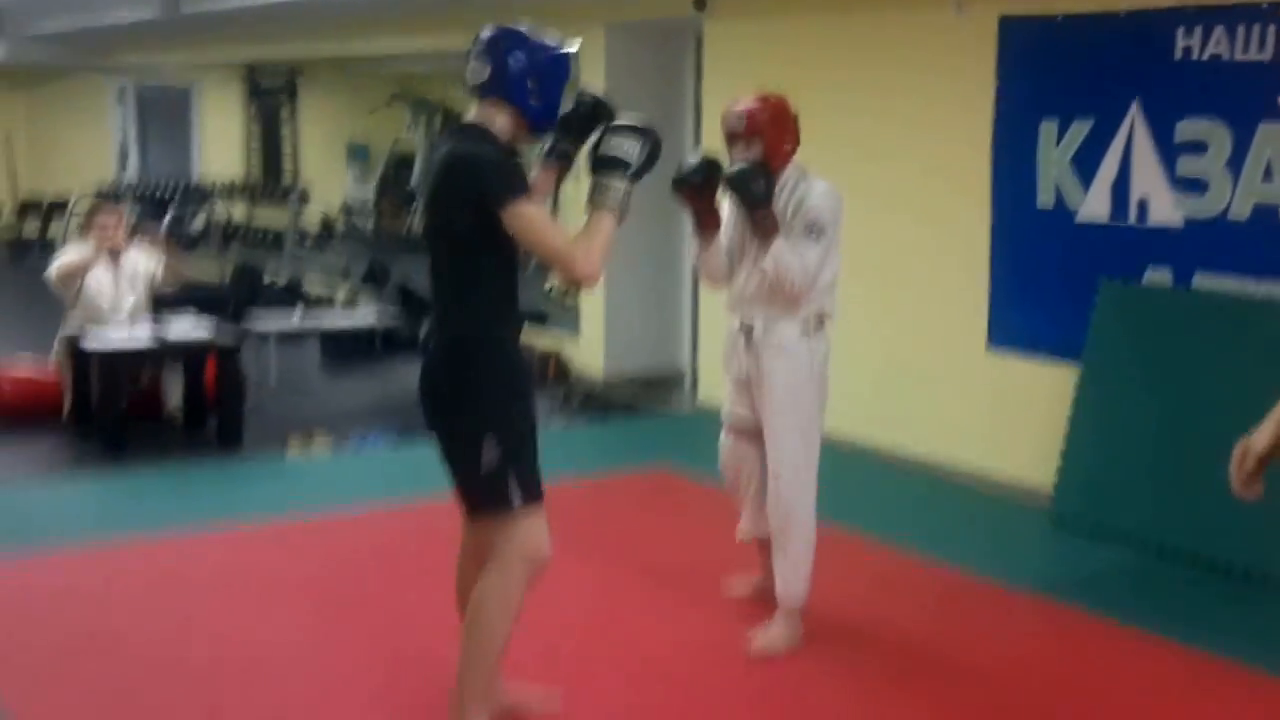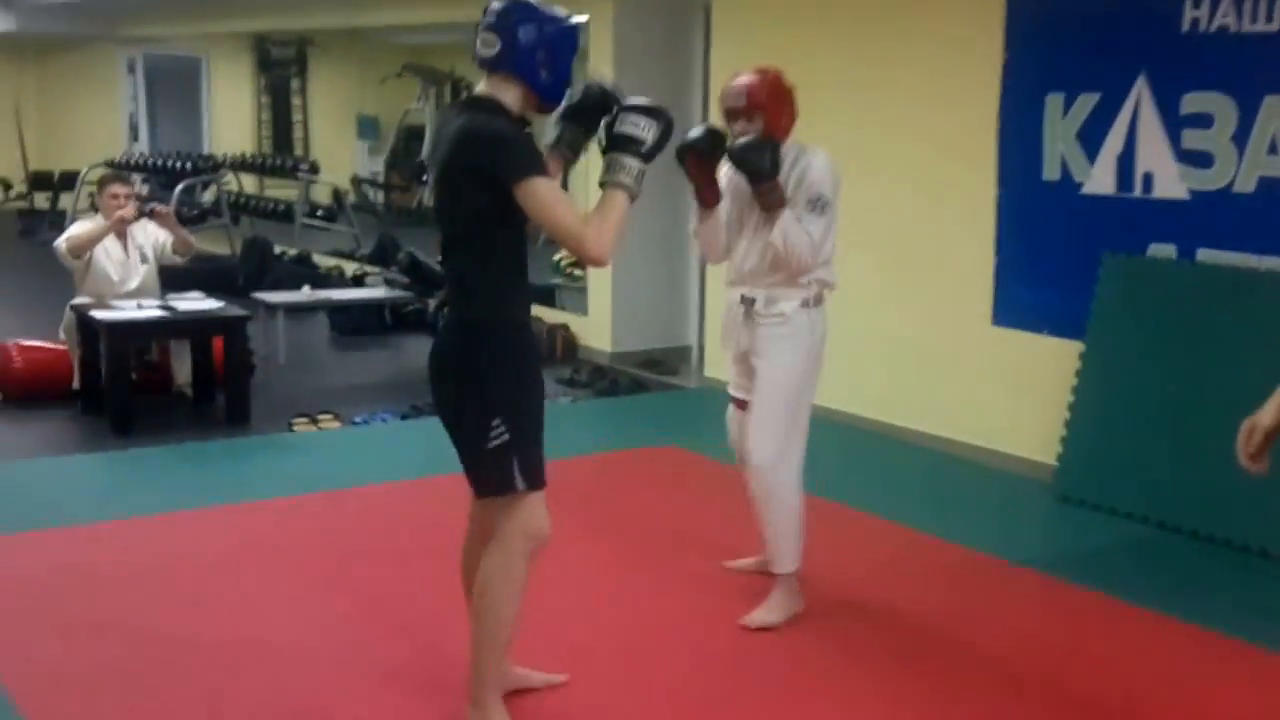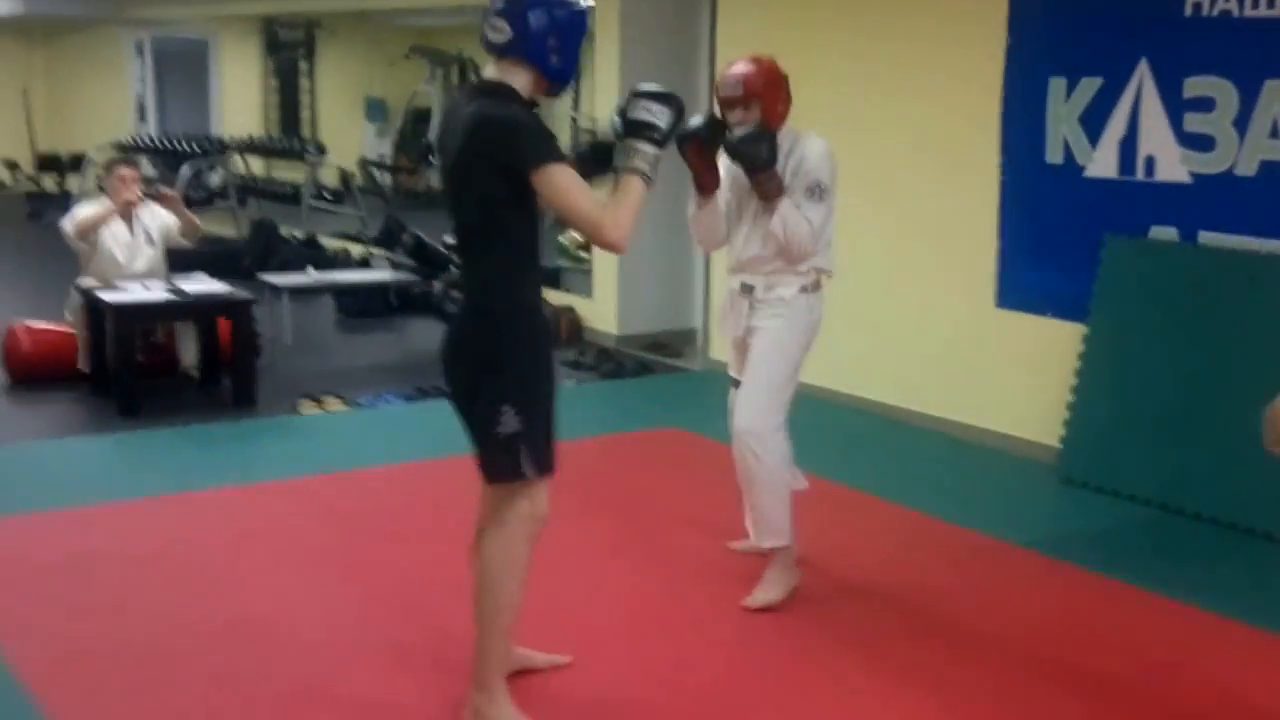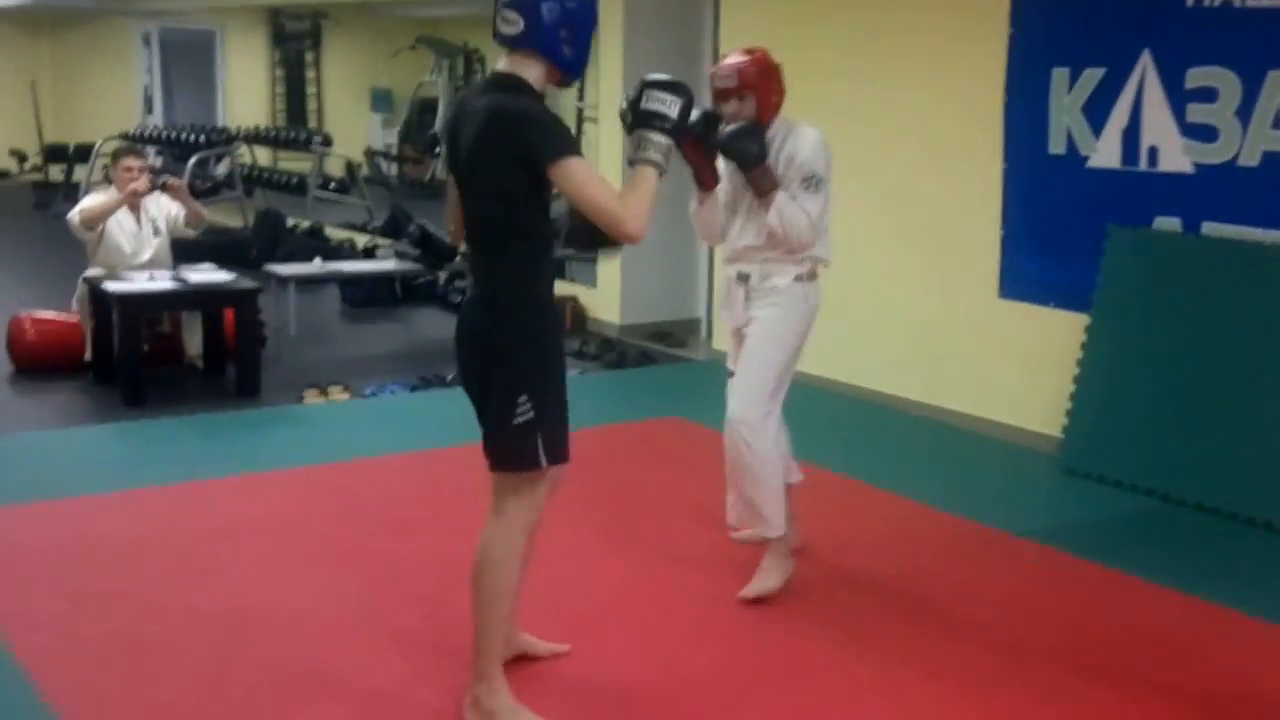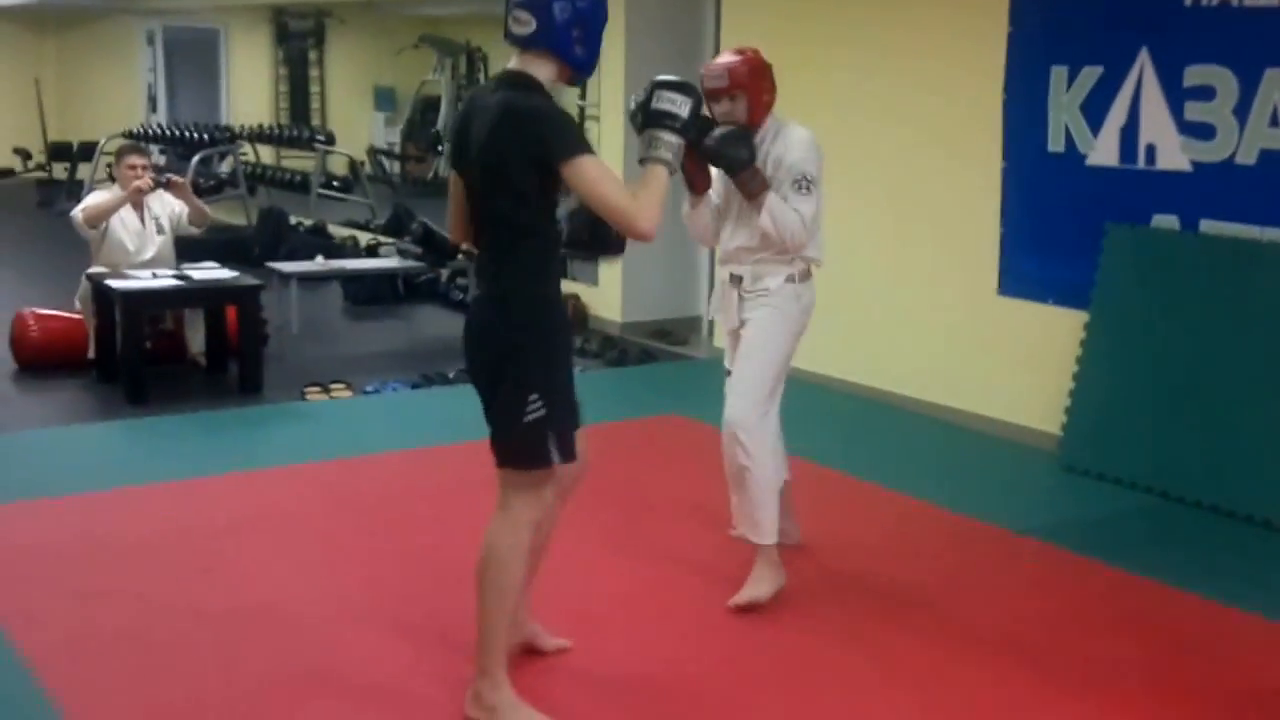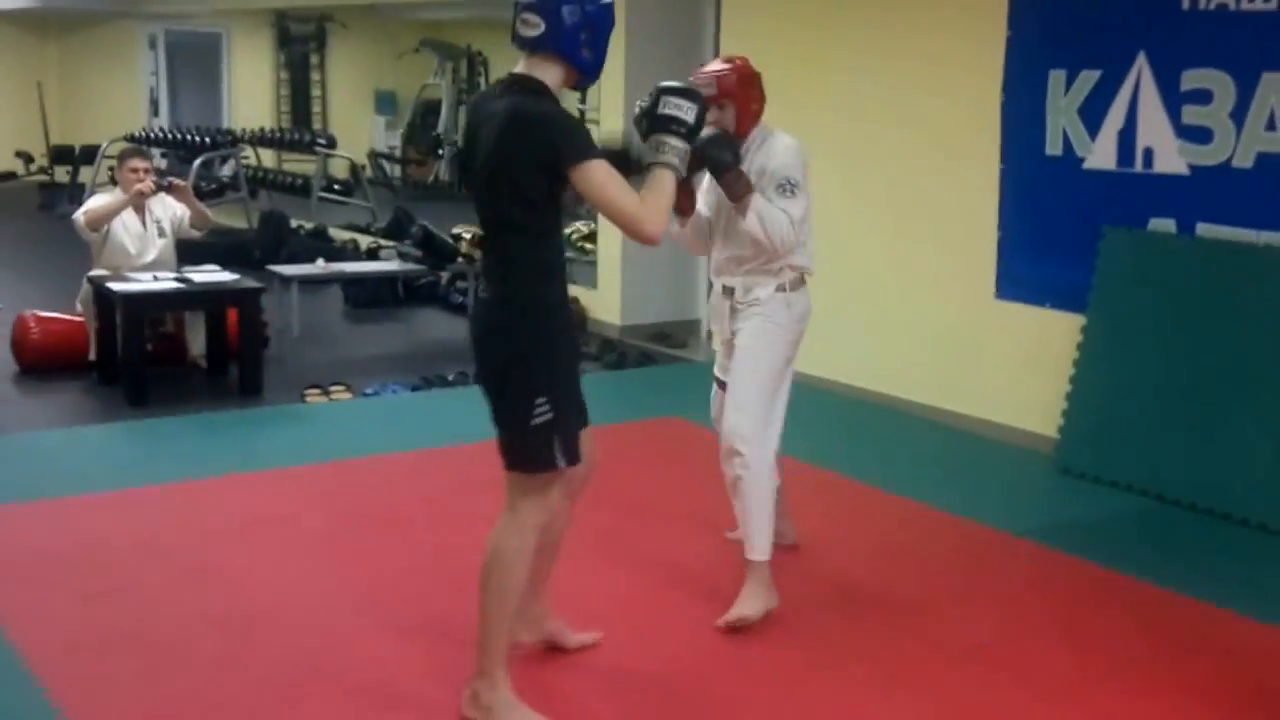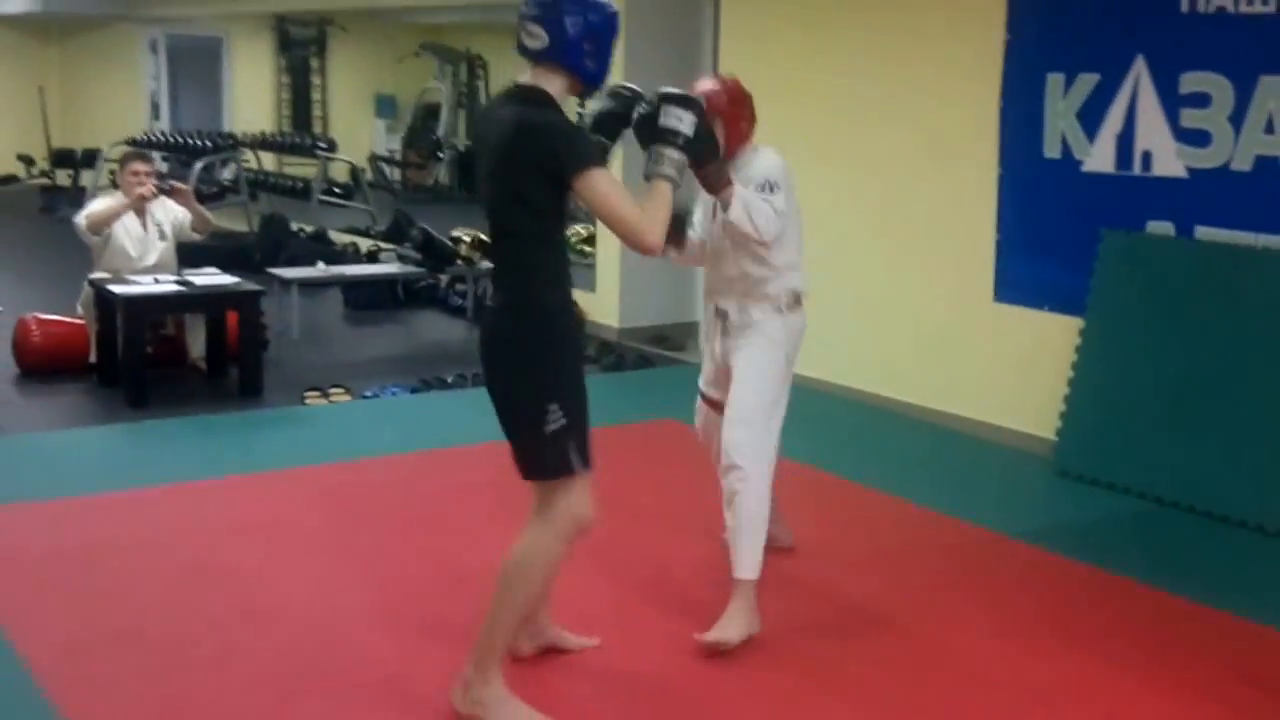
dt=0.1s
person 1, frame 1
left shoulder: (461, 151)
right shoulder: (483, 162)
left elbow: (513, 223)
right elbow: (578, 265)
left wrist: (565, 147)
right wrist: (613, 182)
left hip: (476, 366)
right hip: (474, 373)
left knee: (488, 539)
right knee: (524, 550)
person 1, frame 2
left shoulder: (464, 126)
right shoulder: (498, 137)
right elbow: (591, 245)
left wrist: (568, 140)
right wrist: (626, 162)
left hip: (478, 340)
right hip: (488, 349)
left knee: (493, 517)
right knee: (521, 527)
person 1, frame 3
left shoulder: (468, 112)
right shoulder: (513, 124)
right elbow: (610, 232)
left wrist: (572, 168)
right wrist: (641, 149)
left hip: (490, 326)
right hip: (503, 334)
left knee: (506, 503)
right knee: (519, 514)
left ankle: (499, 649)
person 1, frame 4
left shoulder: (471, 108)
right shoulder: (529, 120)
right elbow: (627, 222)
left wrist: (537, 229)
right wrist: (653, 141)
left hip: (497, 318)
right hip: (514, 327)
left knee: (539, 480)
right knee: (517, 504)
left ankle: (501, 633)
person 1, frame 5
left shoulder: (480, 106)
right shoulder: (540, 117)
left elbow: (461, 226)
right elbow: (639, 221)
right wrist: (664, 140)
left hip: (504, 314)
right hip: (523, 323)
left knee: (560, 474)
right knee: (524, 502)
left ankle: (514, 622)
person 1, frame 6
left shoulder: (490, 107)
right shoulder: (546, 121)
right elbow: (648, 225)
left wrist: (593, 163)
right wrist: (669, 143)
left hip: (512, 315)
right hip: (529, 324)
left knee: (566, 474)
right knee: (537, 502)
left ankle: (533, 618)
person 1, frame 7
left shoulder: (500, 116)
right shoulder: (550, 130)
right elbow: (646, 235)
left wrist: (602, 131)
right wrist: (670, 152)
left hip: (520, 322)
right hip: (535, 330)
left knee: (564, 487)
right knee: (566, 509)
left ankle: (530, 625)
person 2, frame 1
left shoulder: (815, 195)
right shoulder: (742, 194)
left elbow: (798, 281)
right elbow: (717, 274)
left wrist: (761, 218)
right wrist: (705, 215)
left hip: (792, 346)
right hip: (747, 340)
left knee: (790, 476)
right knee: (741, 460)
left ankle: (790, 612)
right ankle: (770, 572)
person 2, frame 2
left shoulder: (813, 167)
right shoulder: (736, 168)
left elbow: (802, 254)
right elbow: (713, 250)
left wrist: (767, 189)
right wrist: (705, 186)
left hip: (790, 317)
right hip: (745, 314)
left knee: (768, 447)
right knee: (746, 438)
left ankle: (787, 584)
right ankle: (772, 552)
person 2, frame 3
left shoulder: (810, 154)
right shoulder: (734, 156)
left elbow: (803, 241)
right elbow: (710, 237)
left wrist: (767, 179)
right wrist: (705, 174)
left hip: (787, 302)
right hip: (745, 300)
left knee: (755, 427)
right knee: (751, 422)
left ankle: (782, 561)
right ankle: (773, 532)
person 2, frame 4
left shoulder: (805, 144)
right shoulder: (736, 145)
left elbow: (799, 231)
right elbow: (712, 231)
left wrist: (758, 174)
right wrist: (703, 169)
left hip: (784, 291)
right hip: (743, 290)
left knee: (745, 415)
right knee: (758, 409)
left ankle: (777, 550)
right ankle: (776, 519)
person 2, frame 5
left shoulder: (795, 144)
right shoulder: (729, 145)
left elbow: (794, 233)
right elbow: (706, 233)
left wrist: (749, 177)
right wrist: (696, 174)
left hip: (778, 292)
right hip: (737, 290)
left knee: (742, 417)
right knee: (754, 411)
left ankle: (768, 559)
right ankle: (781, 518)
person 2, frame 6
left shoulder: (780, 150)
right shoulder: (721, 161)
left elbow: (782, 229)
right elbow: (700, 239)
left wrist: (734, 179)
right wrist: (682, 195)
left hip: (773, 300)
right hip: (732, 299)
left knee: (745, 429)
right knee: (731, 419)
left ankle: (759, 580)
right ankle: (773, 521)
person 2, frame 7
left shoulder: (766, 166)
right shoulder: (714, 175)
left elbow: (762, 227)
right elbow: (698, 251)
left wrist: (713, 178)
right wrist: (673, 229)
left hip: (768, 322)
right hip: (725, 320)
left knee: (742, 445)
right knee: (713, 429)
left ankle: (744, 601)
right ankle: (771, 525)
person 3, frame 1
left shoulder: (139, 256)
right shoulder: (76, 256)
left elbow: (173, 278)
right elbow: (58, 278)
left wrist: (161, 254)
right wrist: (100, 252)
right knee: (68, 341)
person 3, frame 2
left shoulder: (148, 229)
right shoulder: (86, 229)
left elbow: (186, 252)
right elbow: (67, 250)
left wrist: (172, 227)
right wrist: (111, 225)
right knee: (78, 316)
left ankle: (185, 383)
person 3, frame 3
left shoulder: (154, 211)
right shoulder: (91, 211)
left elbow: (193, 235)
right elbow: (74, 233)
left wrist: (179, 210)
right wrist: (117, 208)
right knee: (83, 297)
left ankle: (192, 365)
person 3, frame 4
left shoulder: (160, 202)
right shoulder: (99, 201)
left elbow: (198, 225)
right elbow: (80, 223)
left wrist: (184, 199)
right wrist: (124, 198)
left ankle: (197, 354)
person 3, frame 5
left shoulder: (164, 200)
right shoulder: (102, 198)
left elbow: (201, 223)
right elbow: (83, 220)
left wrist: (187, 197)
right wrist: (127, 196)
left ankle: (200, 352)
person 3, frame 6
left shoulder: (165, 203)
right shoulder: (104, 202)
left elbow: (203, 226)
right elbow: (85, 223)
left wrist: (189, 201)
right wrist: (129, 199)
right knee: (94, 292)
left ankle: (201, 354)
person 3, frame 7
left shoulder: (166, 206)
right shoulder: (105, 205)
left elbow: (204, 229)
right elbow: (87, 226)
left wrist: (190, 204)
right wrist: (130, 203)
right knee: (95, 294)
left ankle: (201, 356)
